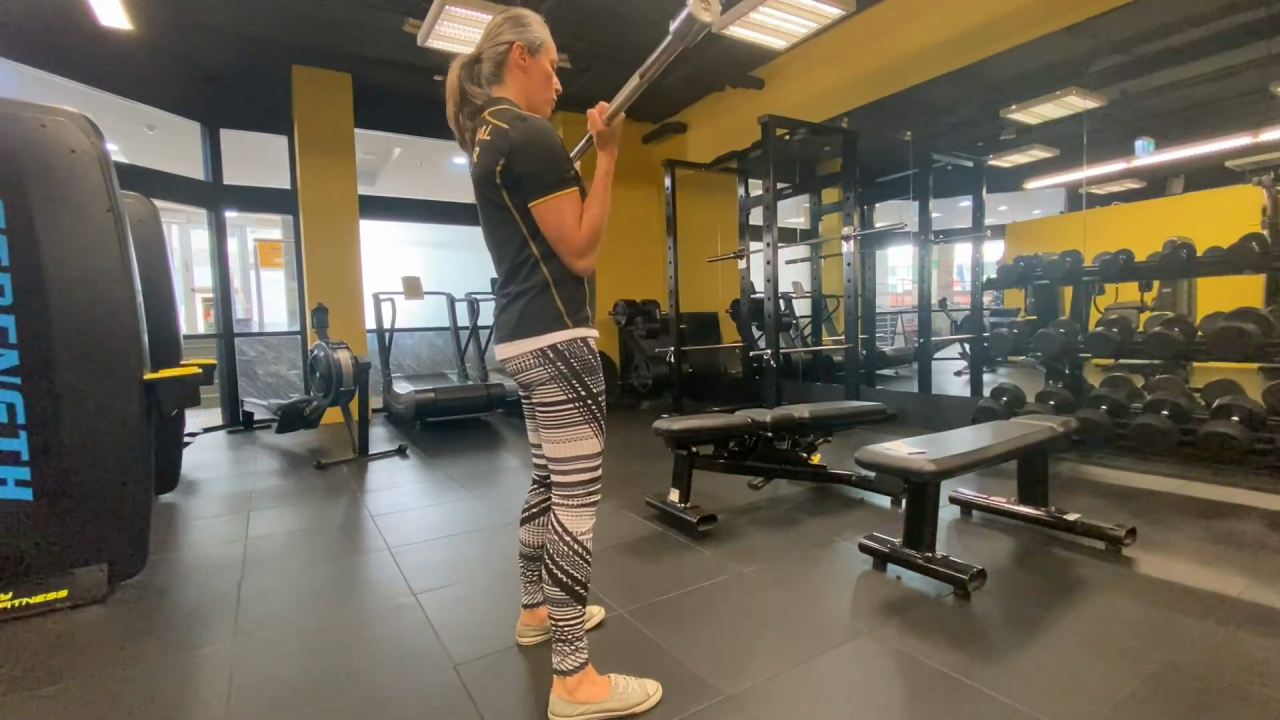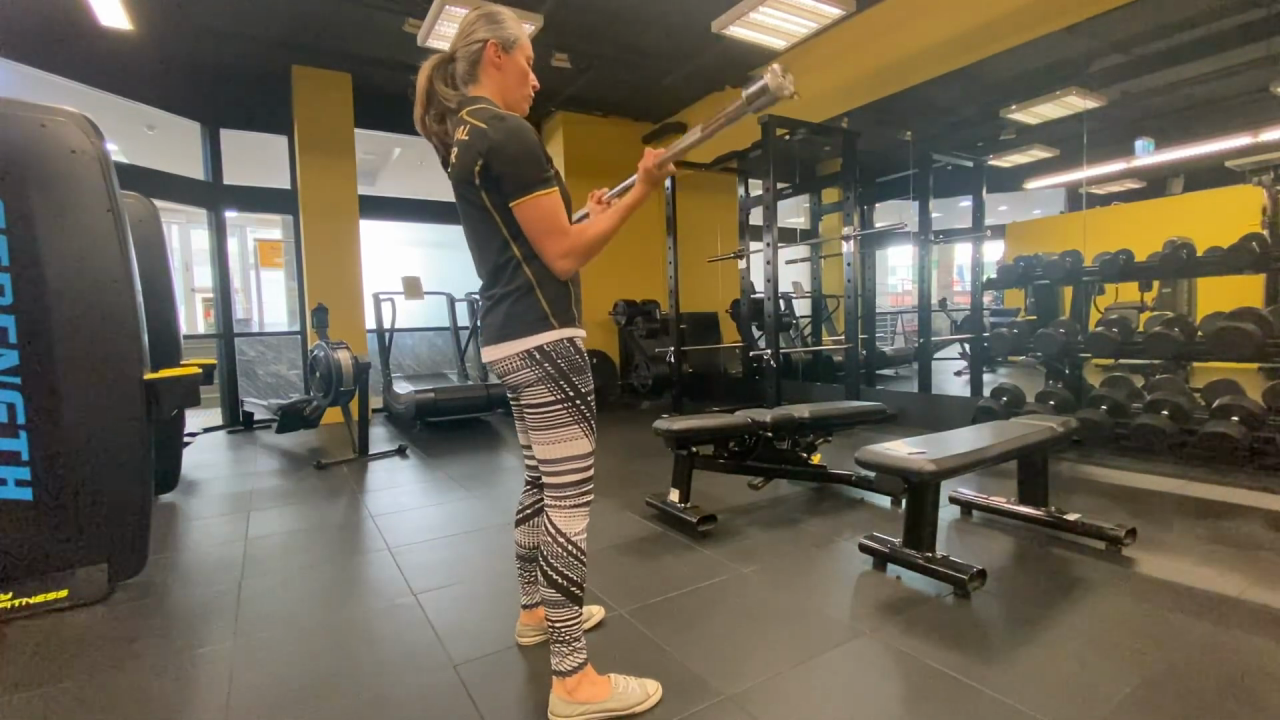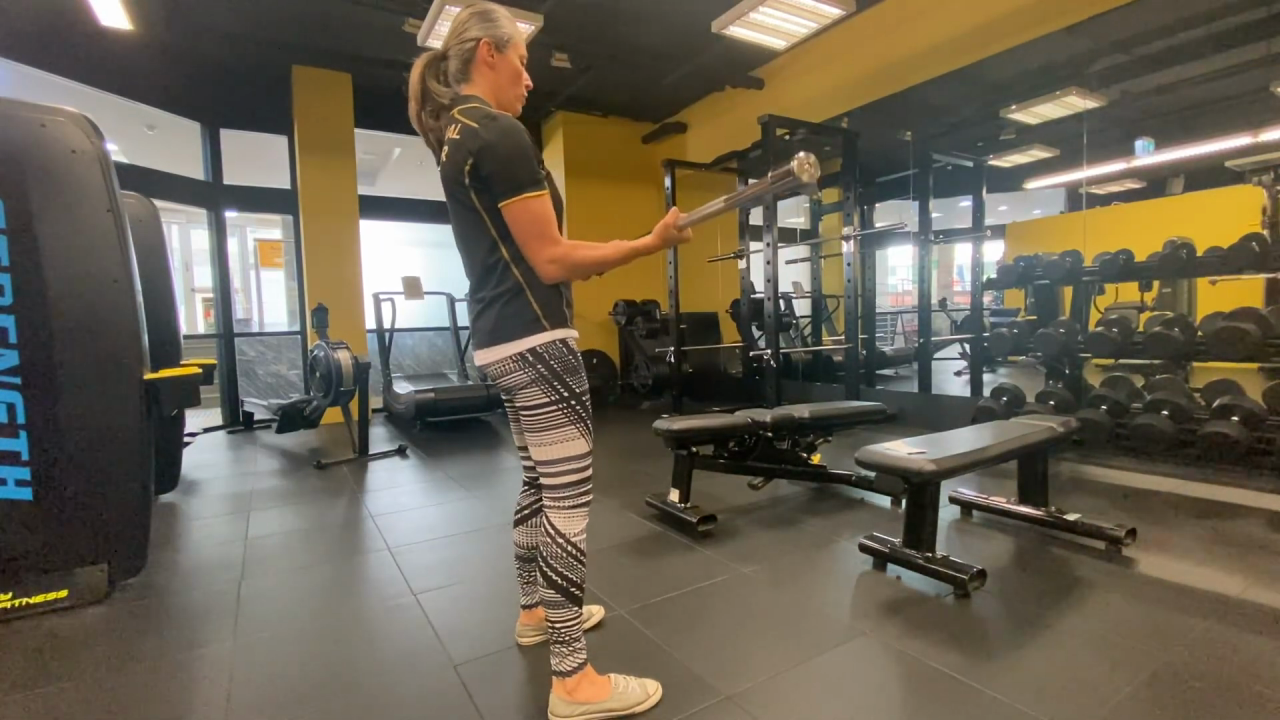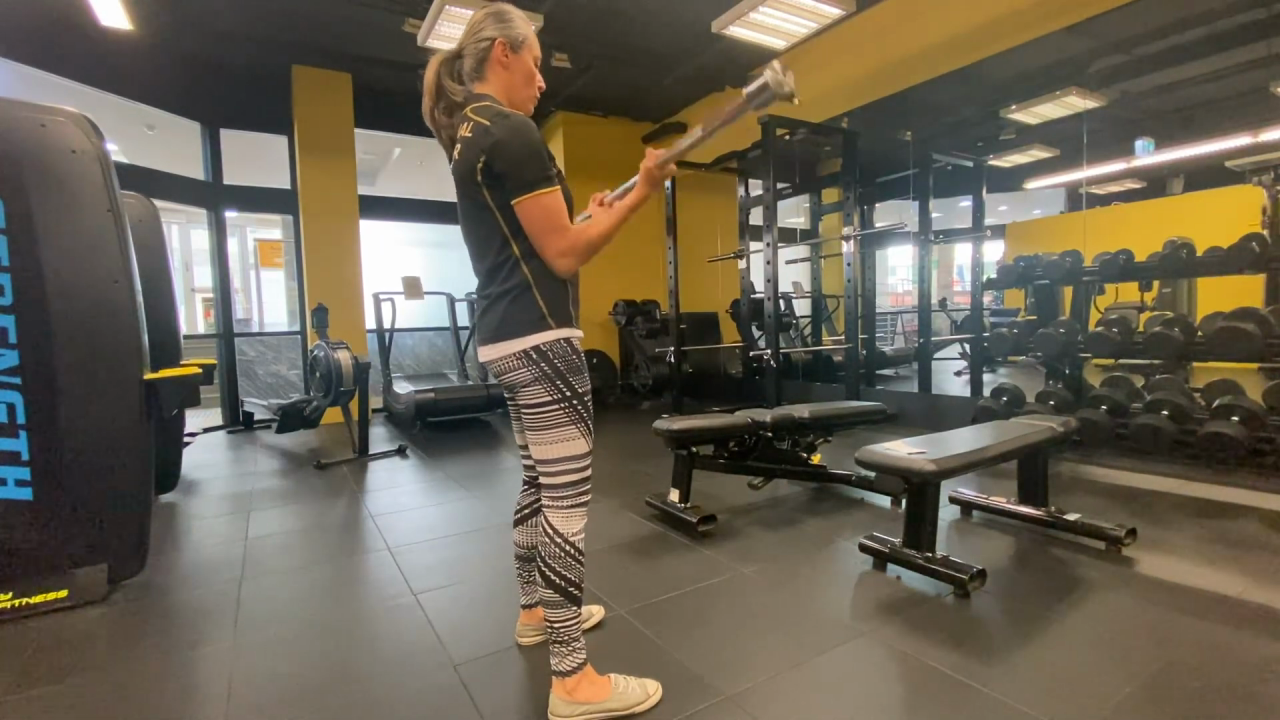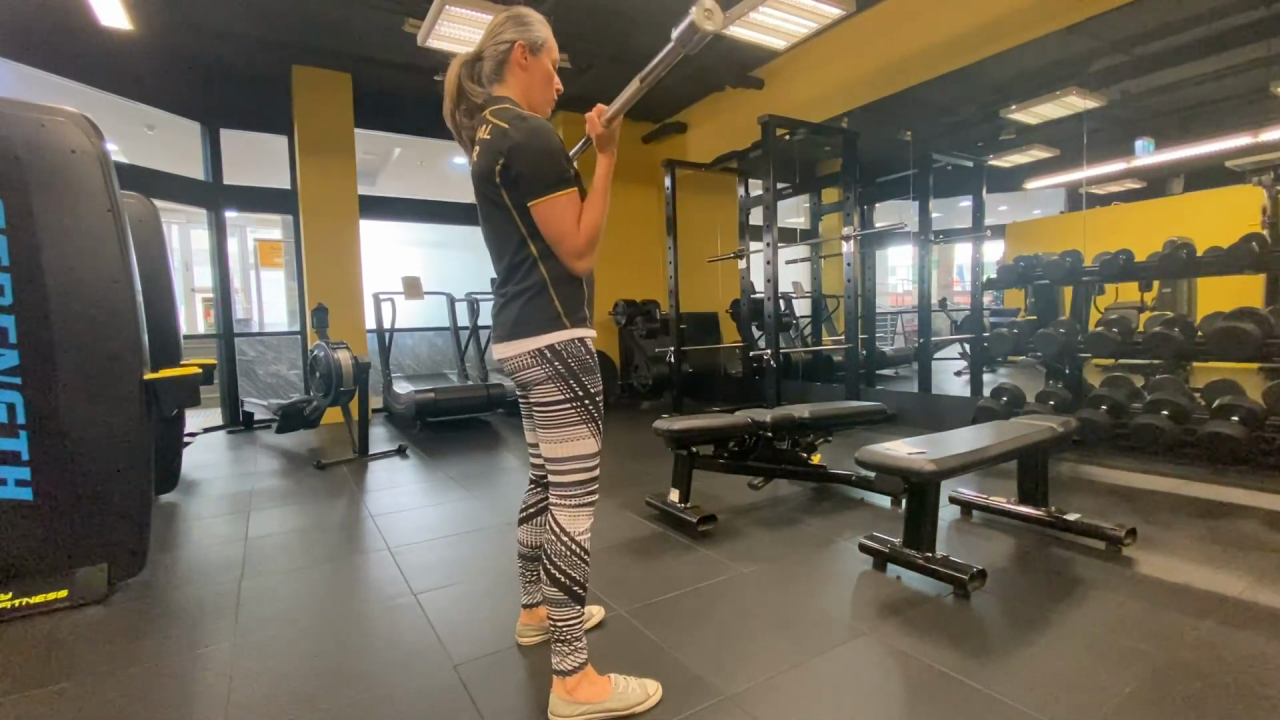
dt=0.3s
person 1, frame 1
left shoulder: (488, 135)
right shoulder: (531, 134)
right elbow: (580, 254)
left wrist: (575, 175)
right wrist: (606, 159)
left hip: (523, 334)
right hip: (555, 337)
left knee: (548, 480)
right knee: (577, 496)
left ankle: (537, 609)
person 1, frame 2
left shoulder: (464, 136)
right shoulder: (508, 135)
right elbow: (562, 255)
left wrist: (588, 215)
right wrist: (638, 192)
left hip: (508, 335)
right hip: (542, 338)
left knee: (542, 480)
right knee: (569, 496)
left ankle: (535, 609)
person 1, frame 3
left shoulder: (456, 136)
right shoulder: (500, 134)
right elbow: (550, 261)
left wrist: (601, 249)
right wrist: (646, 243)
left hip: (500, 338)
right hip: (534, 339)
left knee: (538, 482)
right knee: (568, 497)
left ankle: (535, 610)
person 1, frame 4
left shoulder: (468, 134)
right shoulder: (511, 132)
right elbow: (562, 255)
left wrist: (581, 213)
right wrist: (639, 194)
left hip: (506, 334)
right hip: (539, 337)
left knee: (538, 480)
right knee: (568, 496)
left ankle: (534, 610)
person 1, frame 5
left shoulder: (489, 135)
right shoulder: (530, 134)
right elbow: (579, 255)
left wrist: (577, 188)
right wrist: (606, 157)
left hip: (521, 333)
right hip: (553, 336)
left knee: (545, 479)
right knee: (574, 494)
left ankle: (536, 609)
